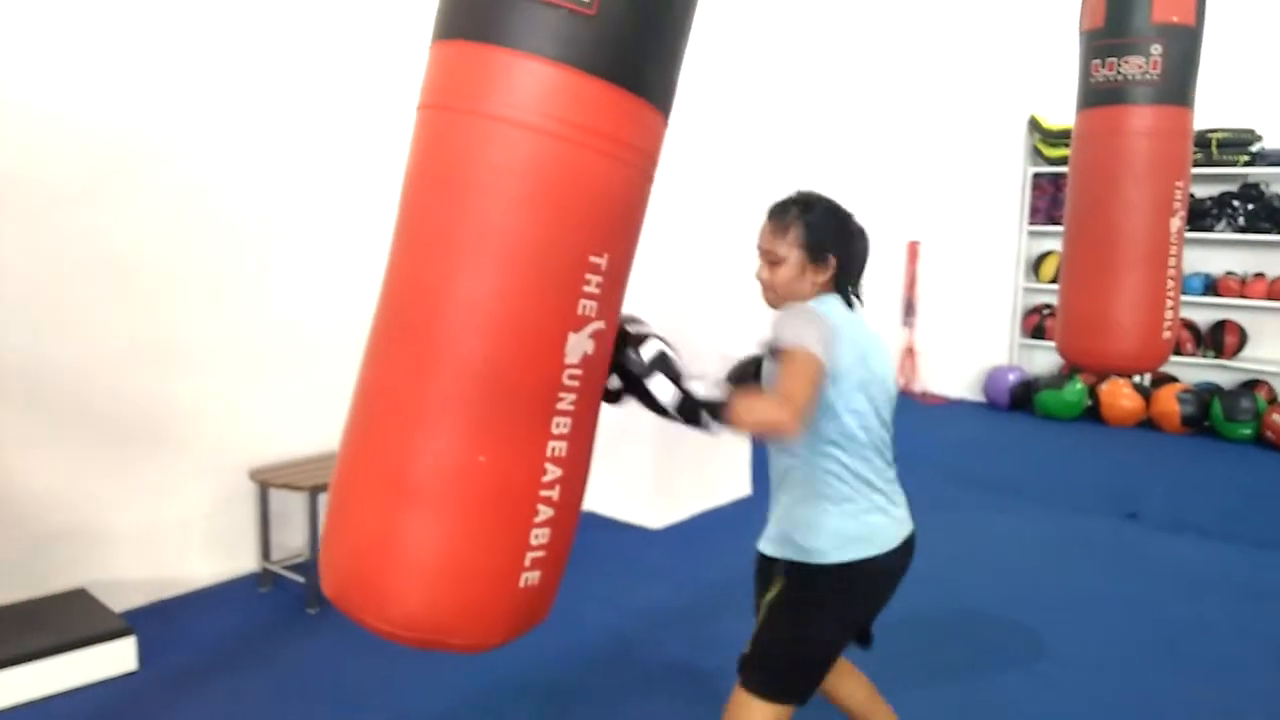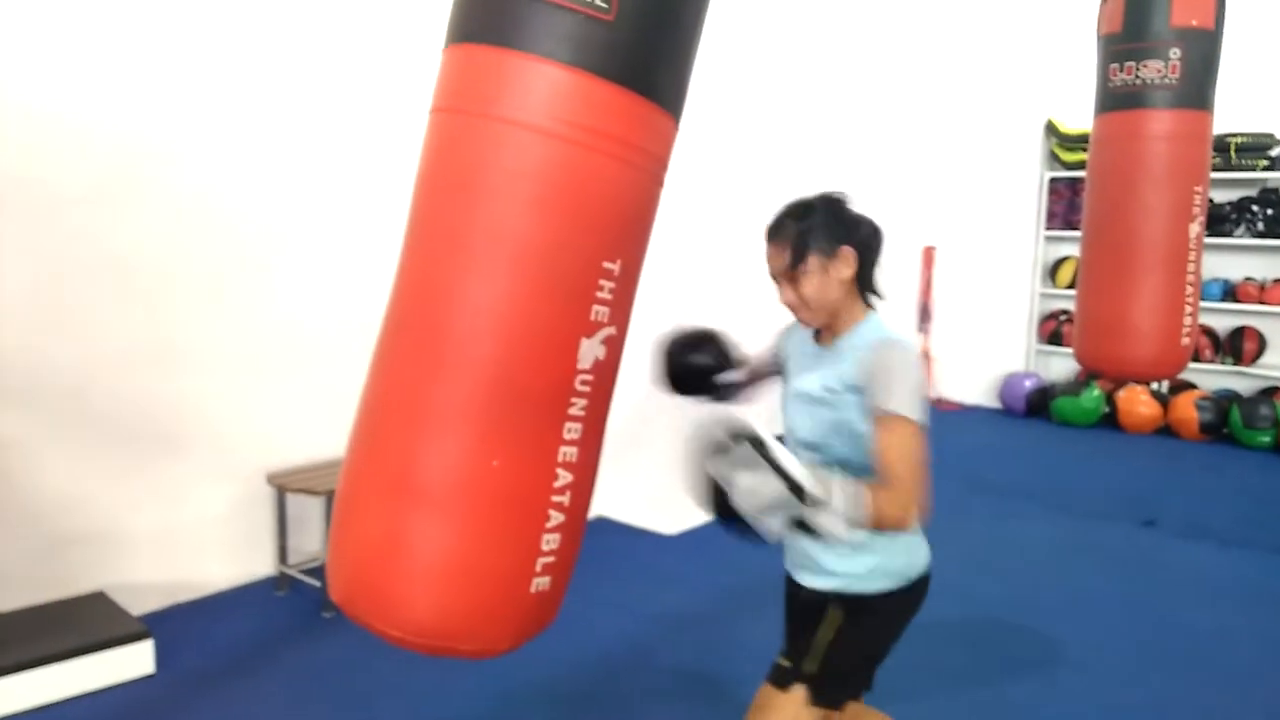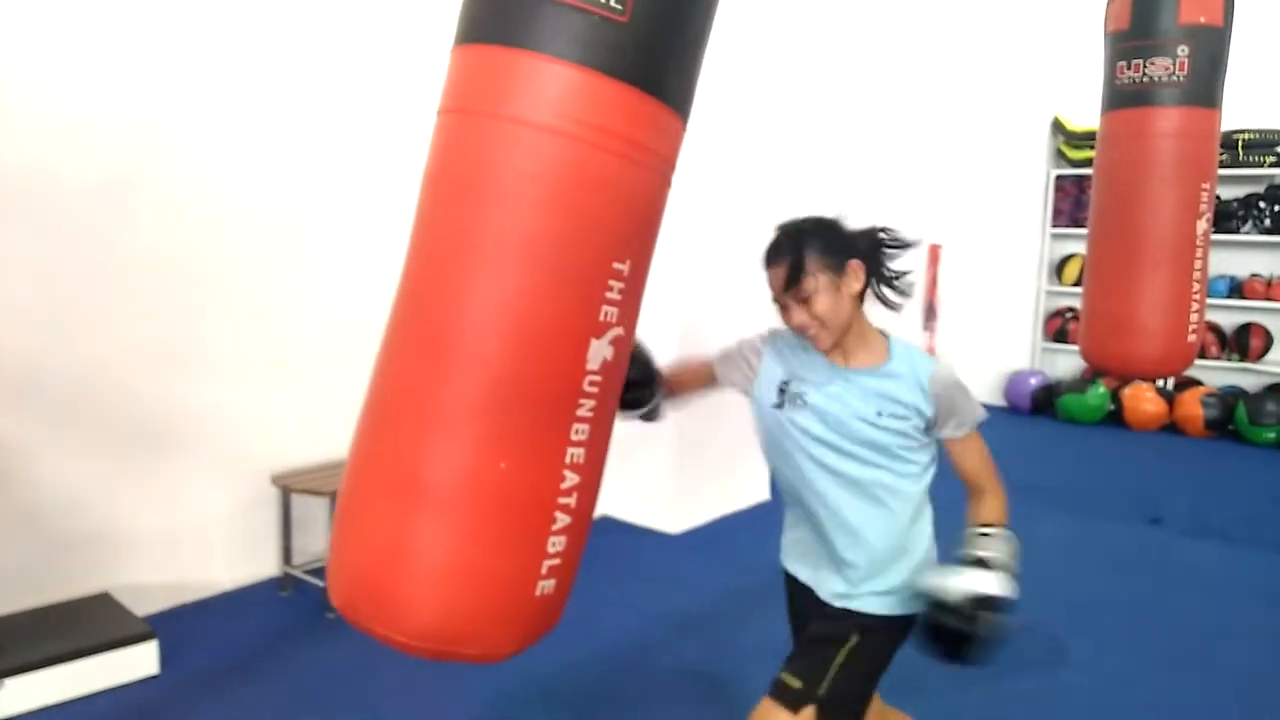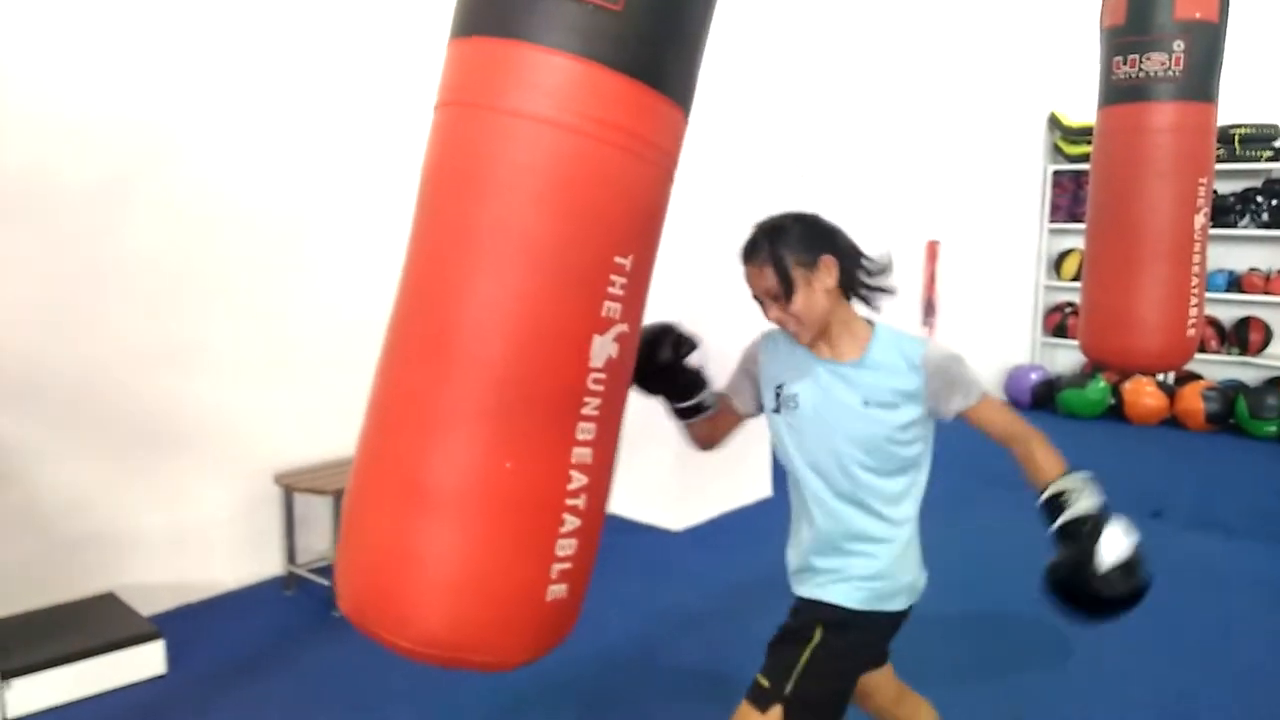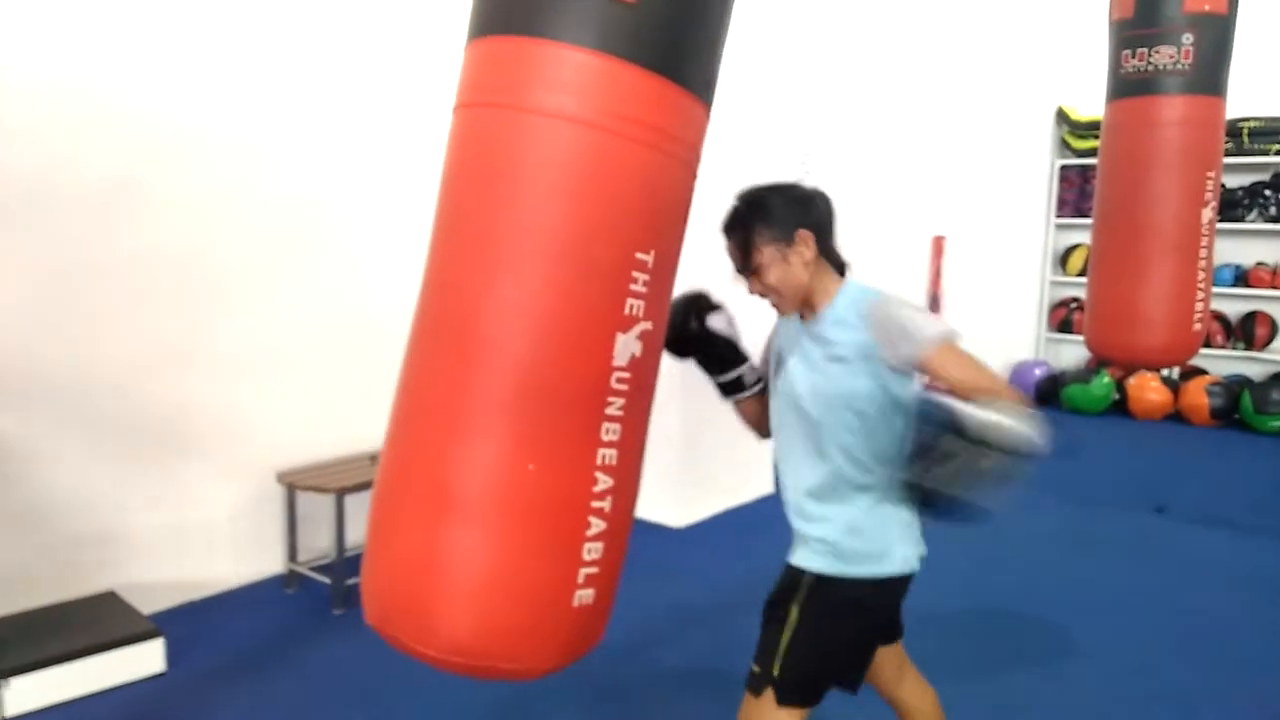
dt=0.1s
person 1, frame 1
left shoulder: (805, 320)
right shoulder: (847, 329)
left elbow: (782, 419)
right wrist: (759, 387)
left hip: (825, 552)
right knee: (815, 659)
person 1, frame 2
left shoulder: (889, 359)
right shoulder: (803, 338)
left elbow: (900, 506)
right elbow: (764, 369)
right wrist: (732, 374)
left hip: (868, 580)
right hip: (817, 569)
person 1, frame 3
left shoulder: (928, 380)
right shoulder: (773, 355)
left elbow: (986, 492)
right elbow: (682, 379)
left wrist: (984, 566)
left hip: (878, 598)
right hip: (810, 577)
person 1, frame 4
left shoulder: (920, 364)
right shoulder: (770, 354)
left elbow: (1016, 432)
right elbow: (709, 431)
left wrist: (1078, 510)
right wrist: (680, 387)
left hip: (857, 591)
right hip: (817, 575)
person 1, frame 5
left shoulder: (879, 318)
right shoulder: (789, 329)
left elbow: (997, 398)
right elbow: (765, 421)
right wrist: (721, 355)
left hip: (854, 560)
right hip: (832, 550)
right knee: (885, 666)
